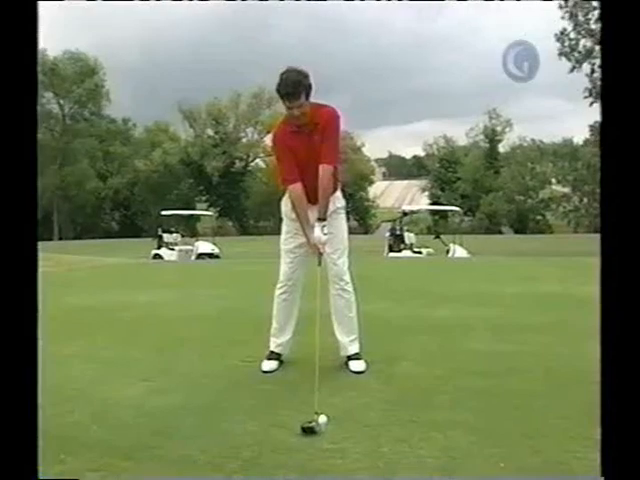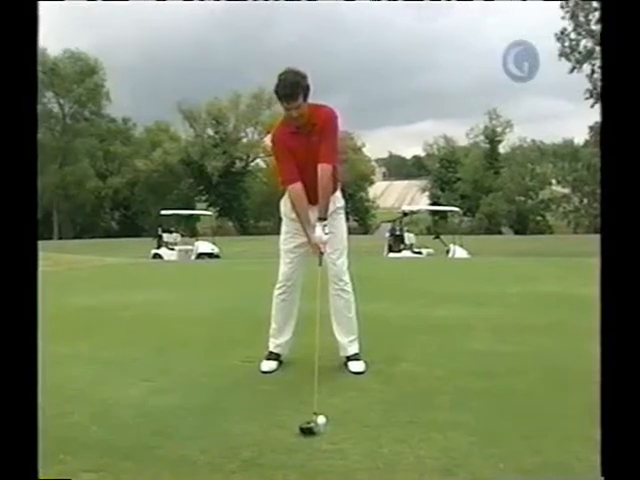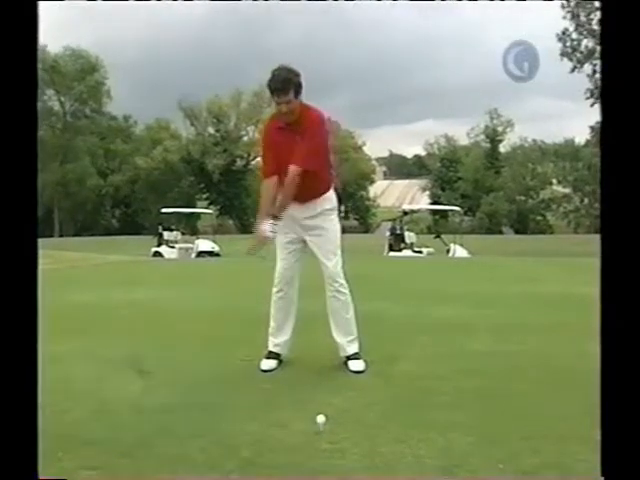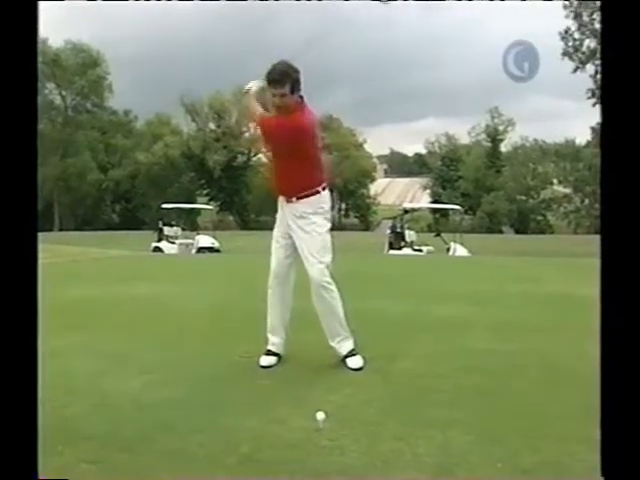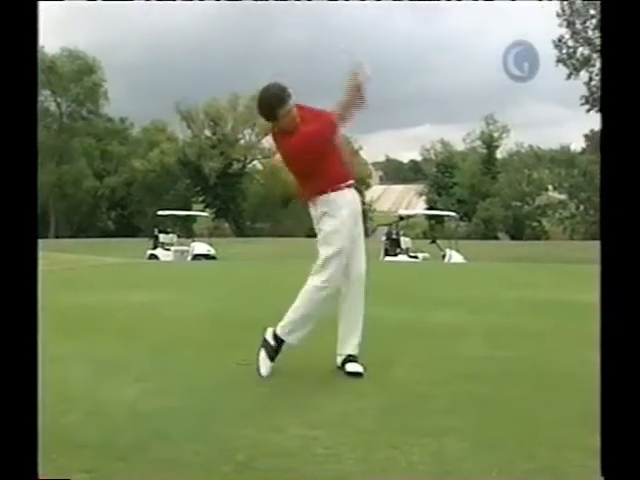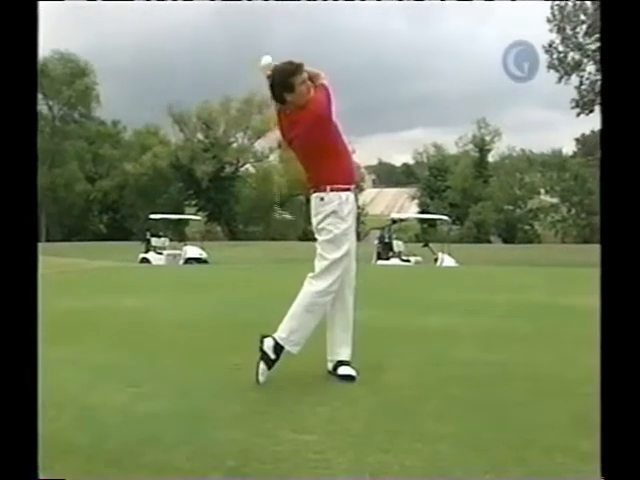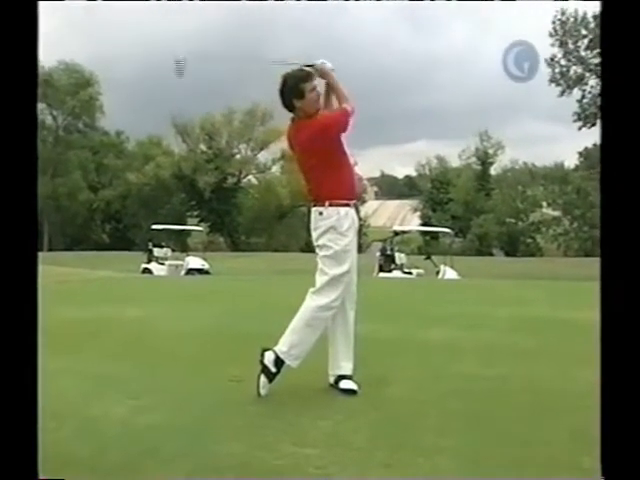
dt=0.5s
person 1, frame 1
left shoulder: (329, 117)
right shoulder: (281, 135)
left elbow: (326, 169)
right elbow: (293, 185)
left wrist: (321, 222)
right wrist: (308, 232)
left hip: (330, 204)
right hip: (295, 208)
left knee: (340, 277)
right knee: (288, 279)
left ankle: (350, 348)
right ankle: (277, 347)
person 1, frame 2
left shoulder: (327, 117)
right shoulder: (280, 136)
left elbow: (325, 169)
right elbow: (293, 184)
left wrist: (323, 221)
right wrist: (309, 231)
left hip: (330, 204)
right hip: (295, 208)
left knee: (339, 277)
right knee: (287, 279)
left ankle: (350, 349)
right ankle: (276, 348)
person 1, frame 3
left shoulder: (316, 121)
right shoulder: (270, 128)
left elbow: (297, 172)
right elbow: (270, 175)
left wrist: (274, 216)
right wrist: (263, 218)
left hip: (321, 206)
right hip: (289, 209)
left knee: (334, 276)
right knee: (283, 278)
left ankle: (350, 348)
right ankle: (277, 347)
person 1, frame 4
left shoulder: (297, 123)
right shoulder: (285, 113)
left elbow: (259, 118)
left wrist: (250, 95)
left hip: (310, 206)
right hip: (286, 205)
left knee: (318, 276)
right knee: (278, 275)
left ankle: (345, 346)
right ankle: (275, 344)
person 1, frame 5
left shoulder: (302, 120)
right shoulder: (296, 142)
left elbow: (334, 117)
right elbow: (335, 120)
left wrist: (352, 97)
right wrist: (352, 98)
left hip: (345, 199)
right hip: (333, 205)
left knee: (354, 277)
right knee: (327, 278)
left ankle: (347, 353)
right ankle: (278, 337)
person 1, frame 6
left shoulder: (285, 118)
right shoulder: (315, 114)
right elbow: (322, 78)
left wrist: (284, 73)
right wrist: (294, 76)
left hip: (337, 200)
right hip: (335, 201)
left knee: (343, 282)
right knee: (325, 279)
left ankle: (339, 357)
right ankle: (278, 344)
person 1, frame 7
left shoulder: (298, 131)
right shoulder: (319, 127)
right elbow: (347, 107)
left wrist: (328, 82)
right wrist: (330, 77)
left hip: (339, 214)
right hip: (335, 216)
left knee: (344, 296)
right knee: (327, 293)
left ankle: (340, 371)
right ankle: (278, 357)
